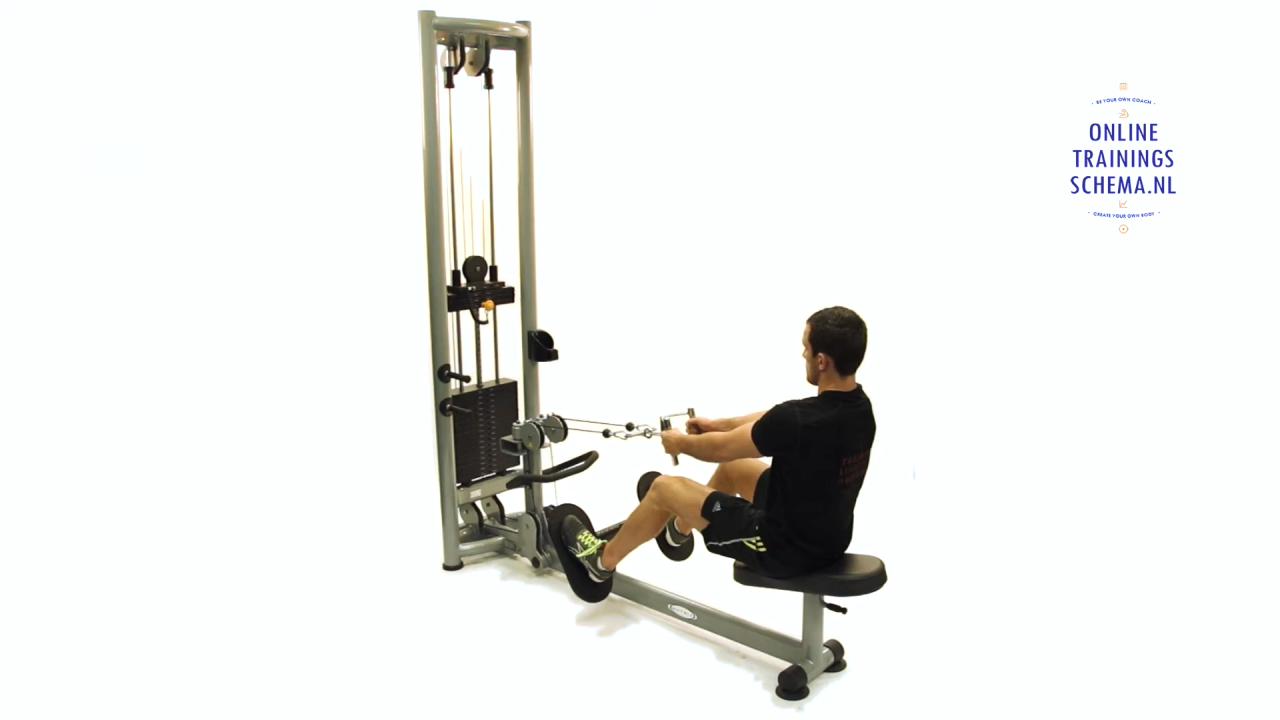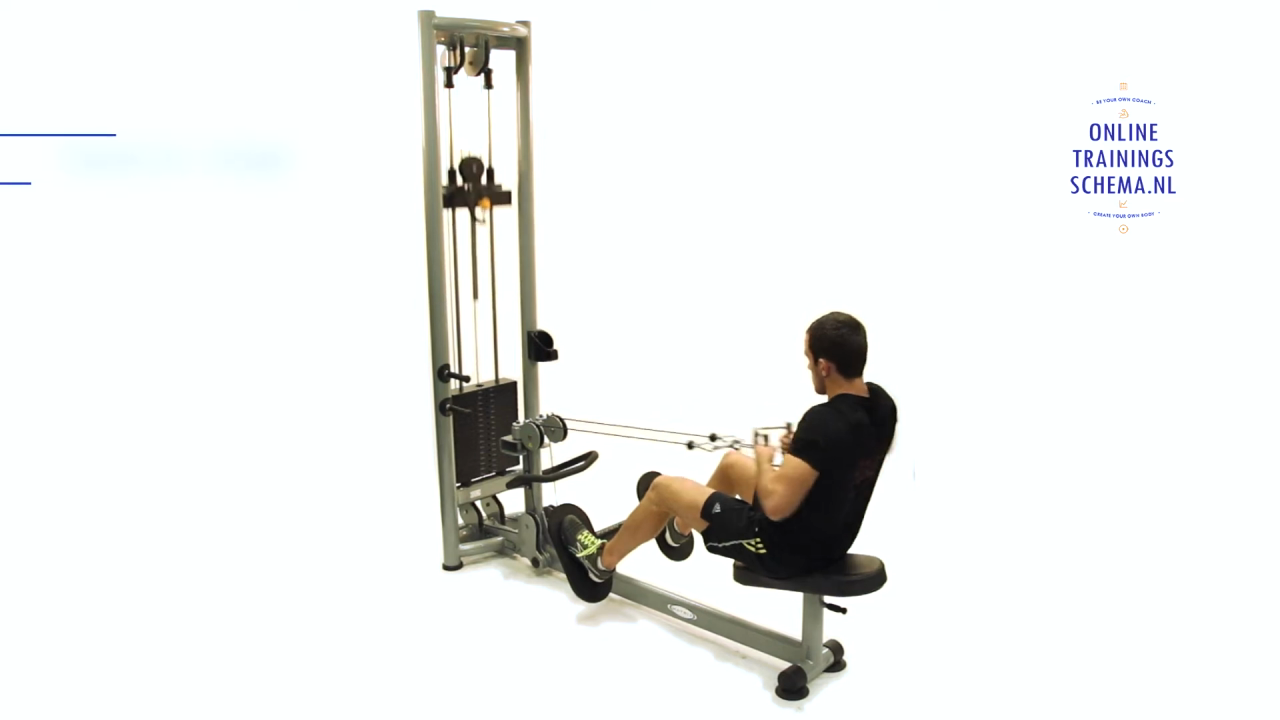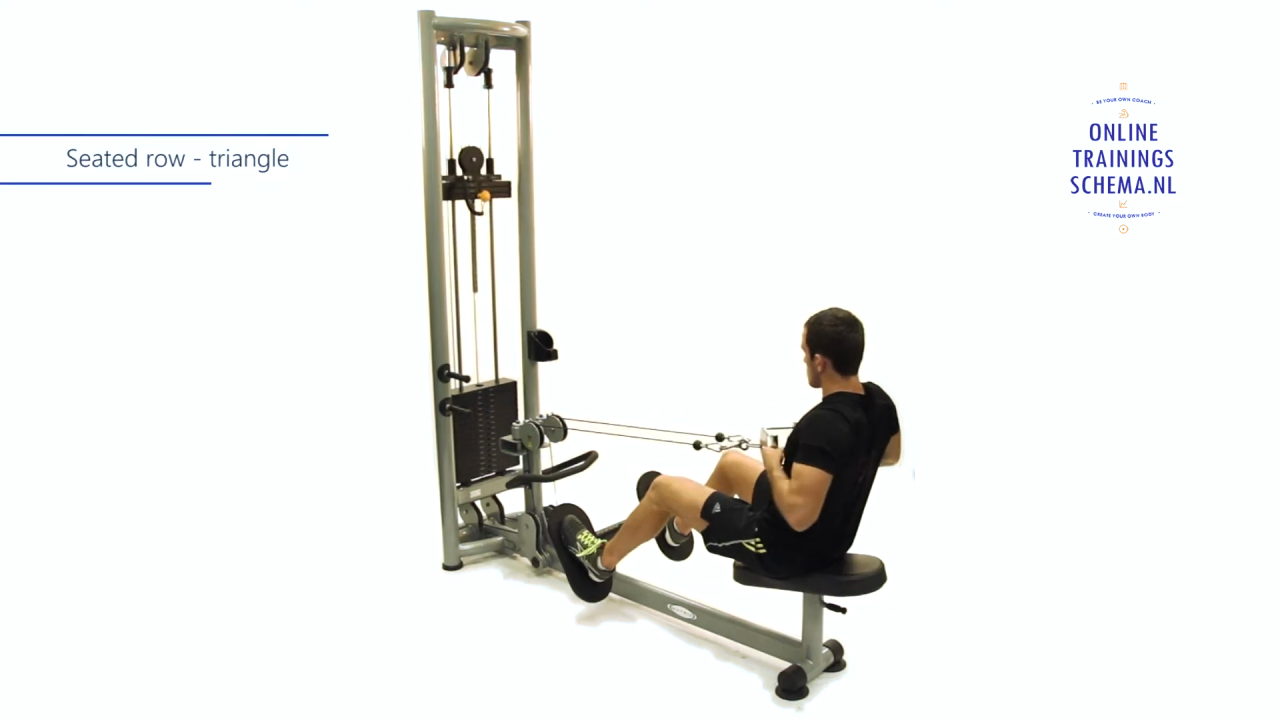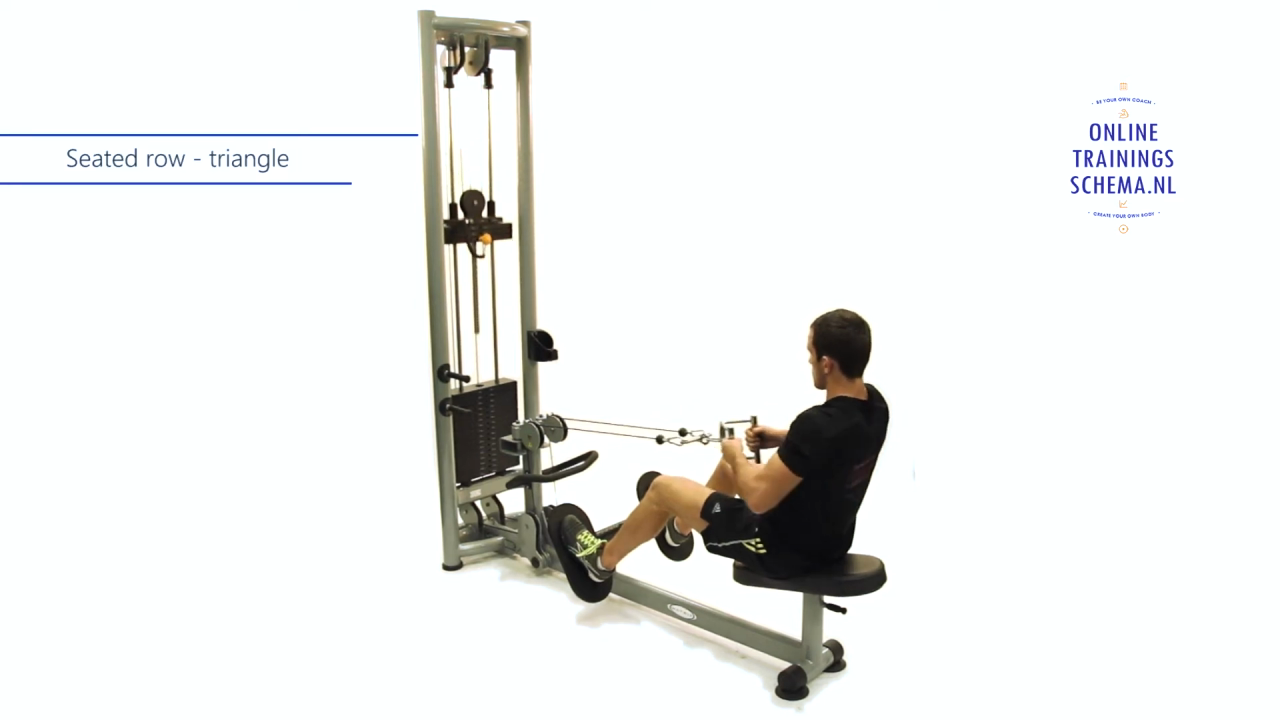
dt=0.5s
person 1, frame 1
left shoulder: (801, 419)
right shoulder: (857, 403)
left elbow: (721, 448)
left wrist: (681, 442)
right wrist: (716, 424)
left hip: (783, 547)
right hip: (828, 538)
left knee: (664, 487)
right knee: (733, 466)
left ankle: (603, 560)
right ankle: (681, 526)
person 1, frame 2
left shoulder: (824, 421)
right shoulder: (881, 403)
left elbow: (774, 503)
left wrist: (763, 462)
left hip: (785, 548)
right hip: (831, 540)
left knee: (664, 487)
right knee: (732, 463)
left ankle: (603, 560)
right ankle: (679, 529)
person 1, frame 3
left shoulder: (824, 423)
right shoulder: (879, 402)
left elbow: (799, 514)
right elbow: (891, 455)
left wrist: (774, 466)
left hip: (786, 548)
right hip: (831, 540)
left knee: (664, 487)
right knee: (731, 462)
left ankle: (604, 559)
right ankle: (678, 527)
person 1, frame 4
left shoulder: (818, 423)
right shoulder: (874, 405)
left elbow: (758, 497)
left wrist: (736, 455)
right wrist: (780, 438)
left hip: (784, 548)
right hip: (829, 539)
left knee: (663, 487)
right knee: (731, 467)
left ankle: (603, 559)
right ankle: (679, 528)
